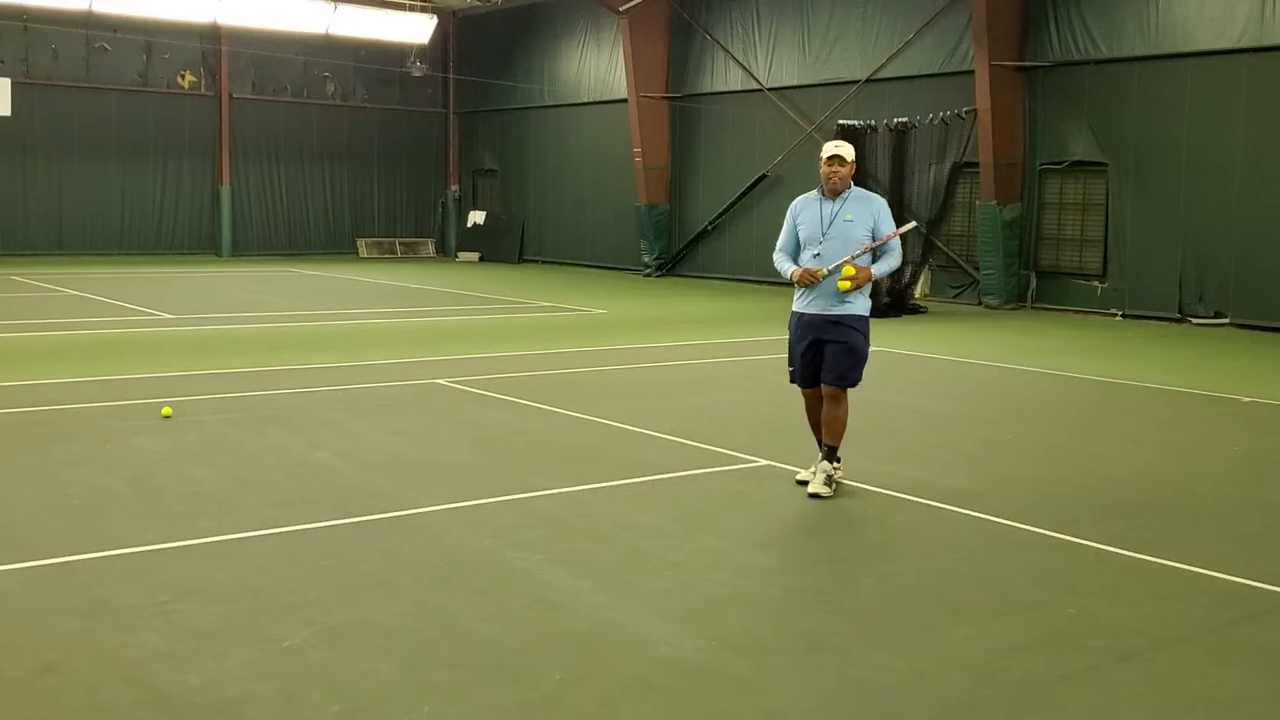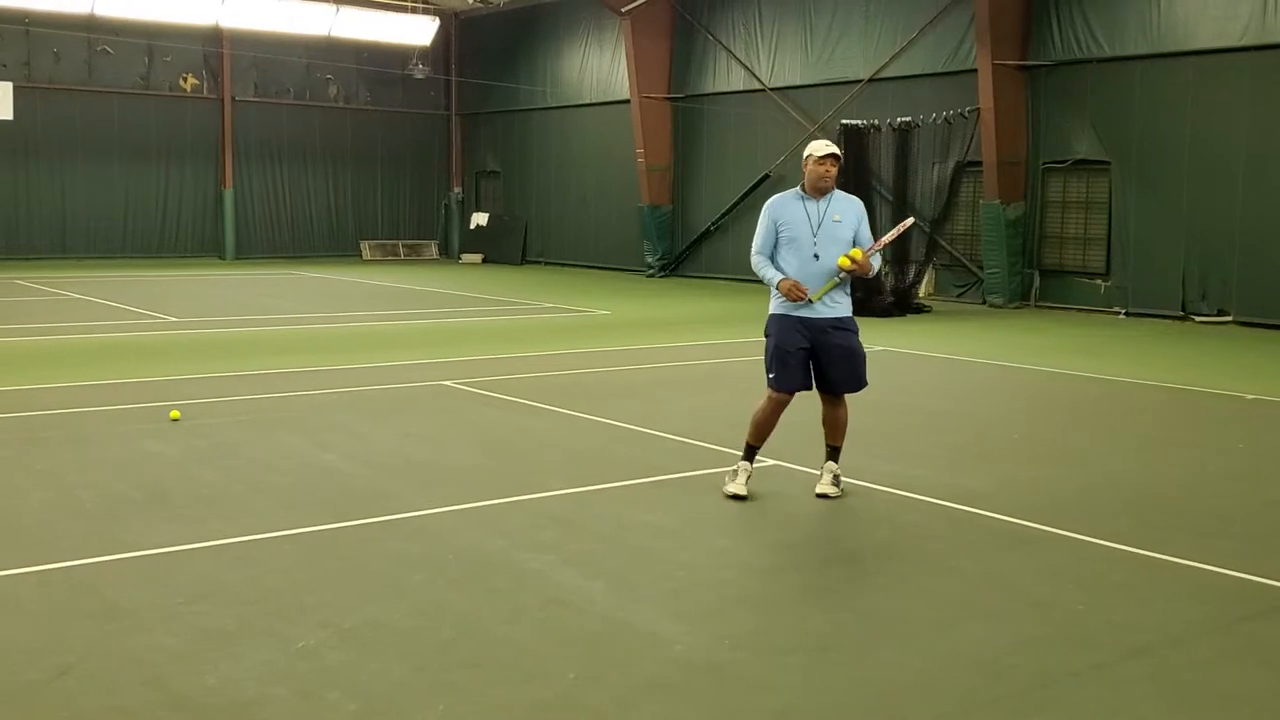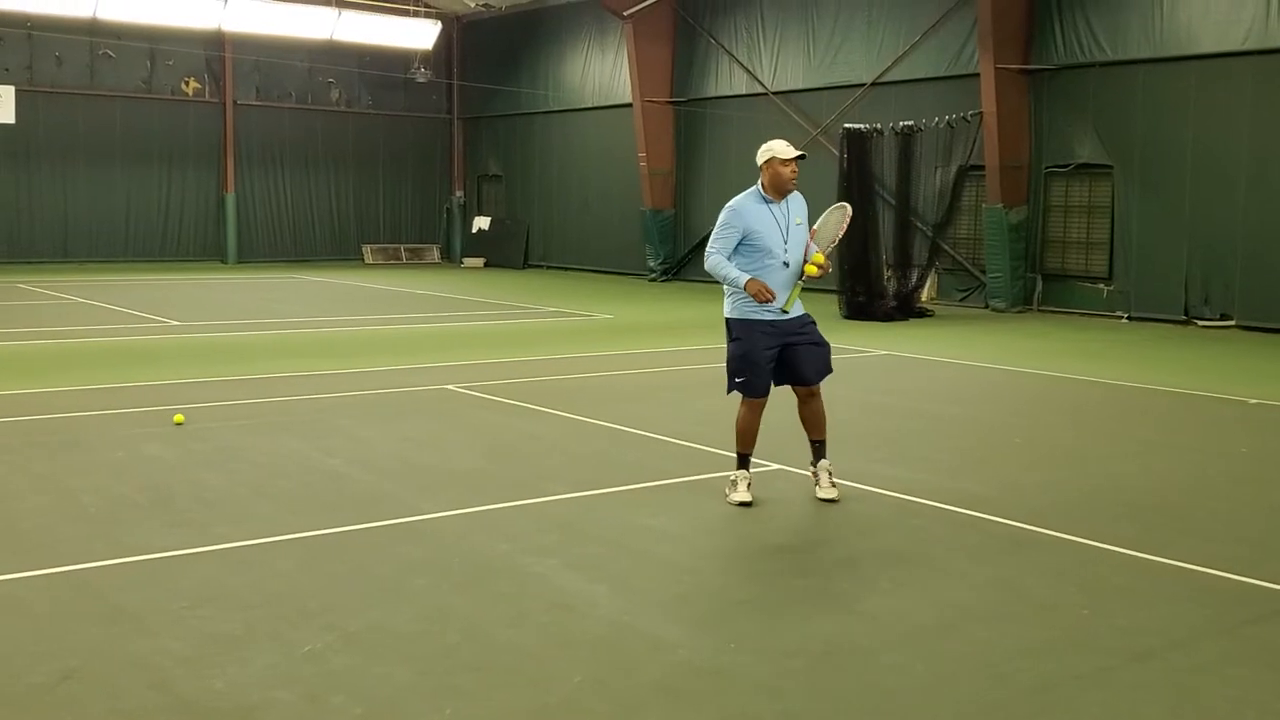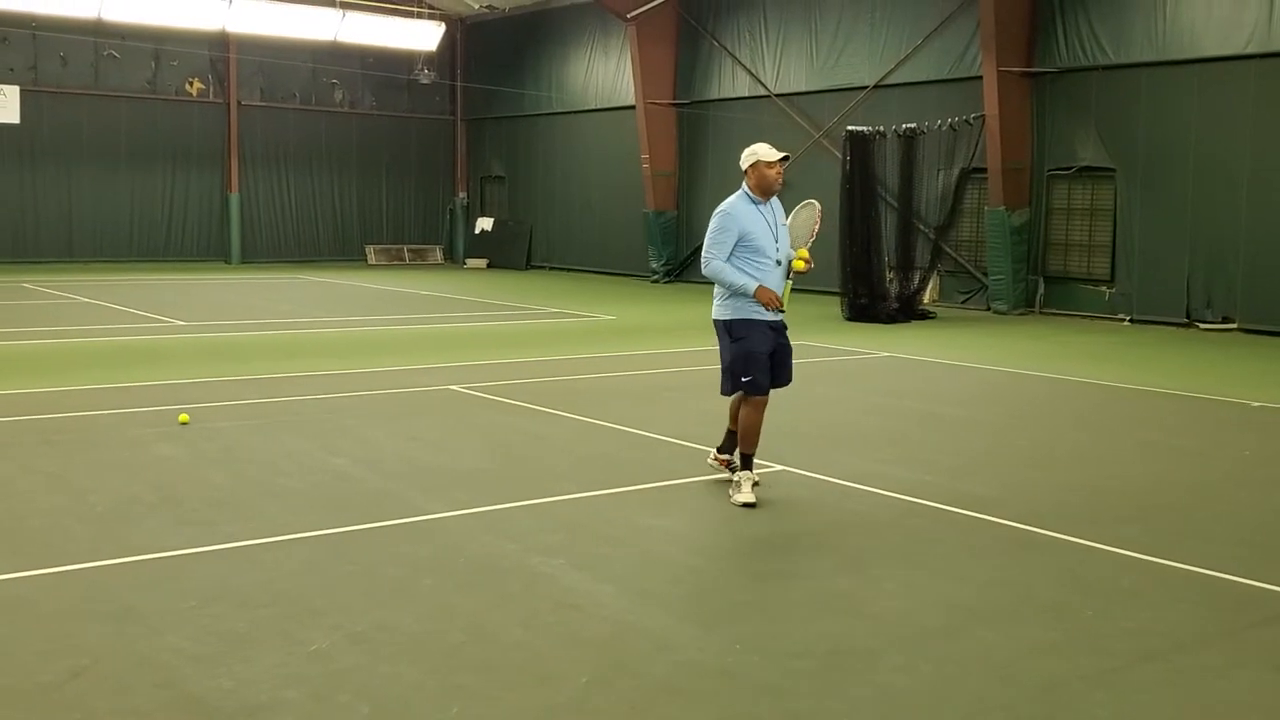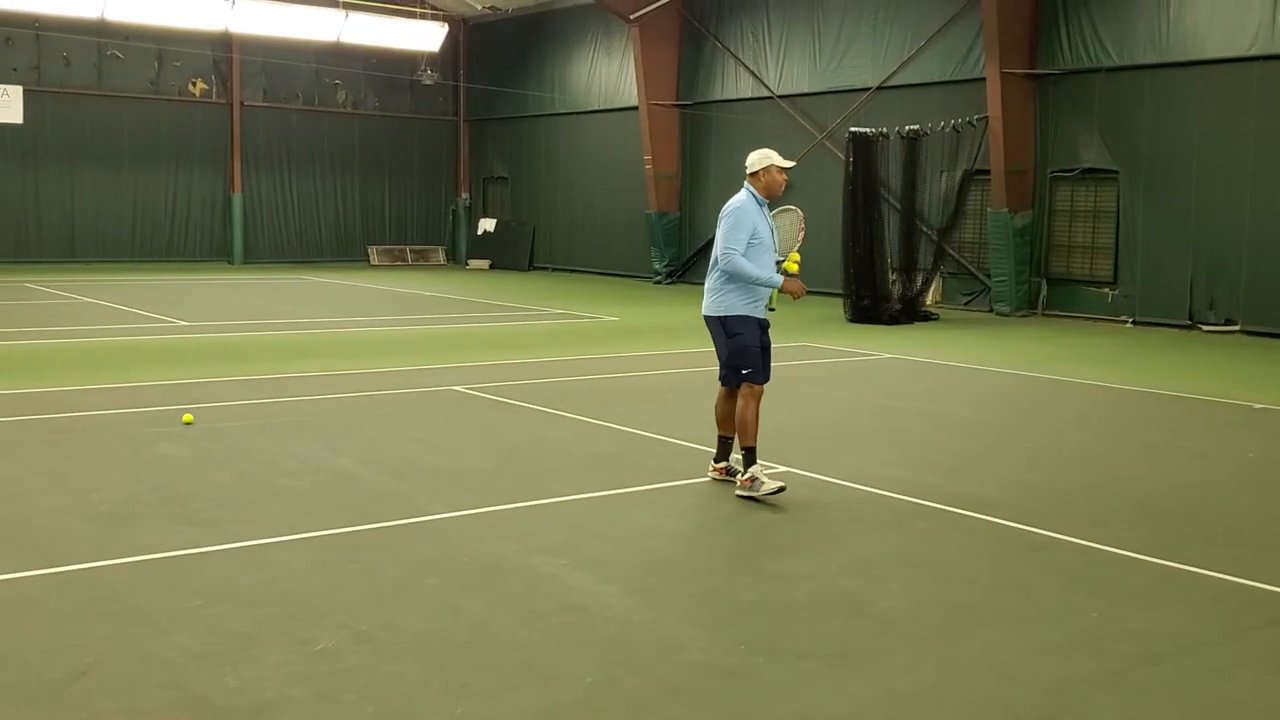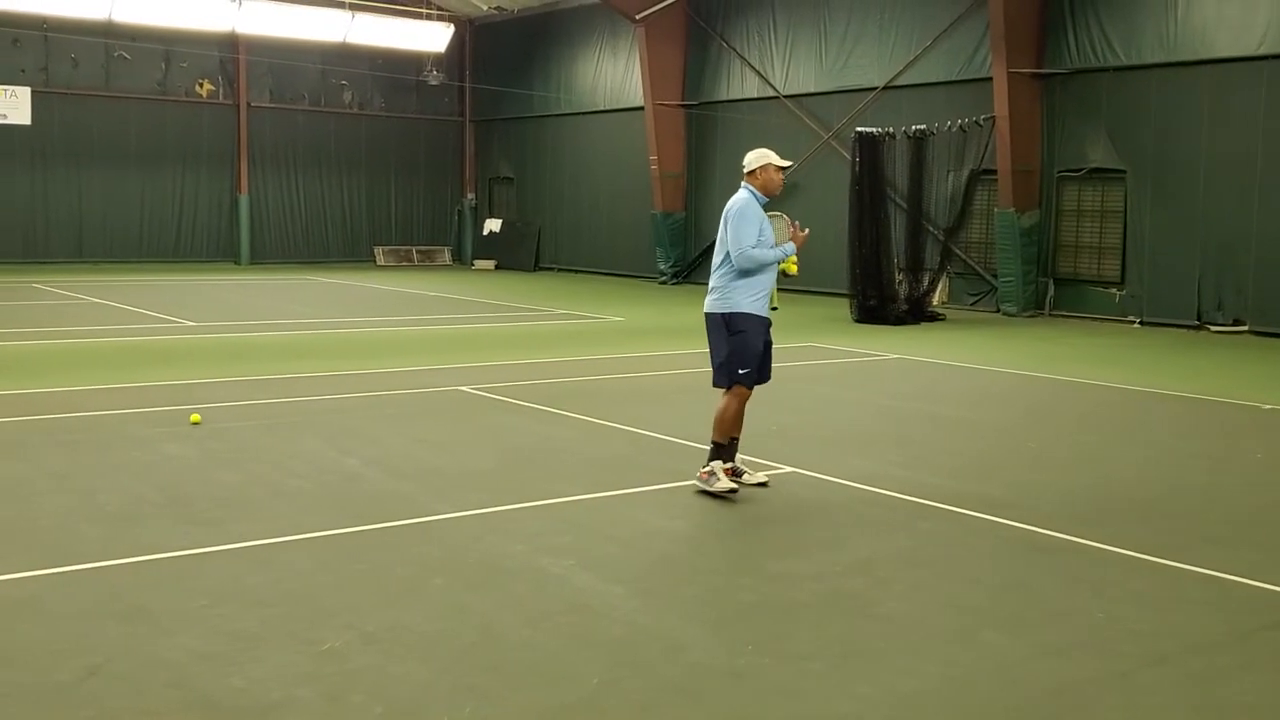
dt=0.5s
person 1, frame 1
left shoulder: (873, 205)
right shoulder: (800, 206)
left elbow: (893, 254)
right elbow: (781, 252)
left wrist: (870, 272)
right wrist: (793, 272)
left hip: (847, 315)
right hip: (805, 312)
left knee: (834, 390)
right knee: (810, 390)
left ankle: (827, 465)
right ankle: (828, 458)
person 1, frame 2
left shoulder: (853, 207)
right shoulder: (777, 206)
left elbow: (870, 253)
right elbow: (758, 256)
left wrist: (869, 266)
right wrist: (779, 282)
left hip: (836, 317)
right hip: (788, 316)
left knee: (834, 395)
right knee: (779, 395)
left ankle: (831, 466)
right ankle: (745, 464)
person 1, frame 3
left shoulder: (798, 202)
right shoulder: (739, 209)
right elbow: (713, 258)
left wrist: (816, 262)
right wrist: (745, 281)
left hip: (793, 315)
right hip: (749, 319)
left knee: (809, 388)
right knee: (754, 398)
left ankle: (821, 465)
right ankle: (741, 474)
person 1, frame 4
left shoulder: (775, 206)
right shoulder: (731, 212)
right elbow: (710, 263)
left wrist: (796, 259)
right wrist: (755, 289)
left hip: (769, 317)
right hip: (741, 318)
left knee: (750, 391)
right knee: (756, 395)
left ankle: (725, 453)
right ankle: (744, 474)
person 1, frame 5
left shoulder: (759, 208)
right shoulder: (740, 208)
right elbow: (729, 260)
left wrist: (783, 265)
right wrist: (779, 281)
left hip: (747, 312)
right hip: (731, 312)
left knee: (733, 385)
right knee: (751, 387)
left ankle: (721, 462)
right ankle: (750, 473)
person 1, frame 6
left shoulder: (753, 205)
right shoulder: (743, 206)
right elbow: (744, 257)
left wrist: (782, 262)
right wrist: (790, 248)
left hip: (750, 312)
right hip: (734, 313)
left knee: (742, 388)
right knee: (737, 389)
left ankle: (728, 462)
right ankle: (711, 467)
